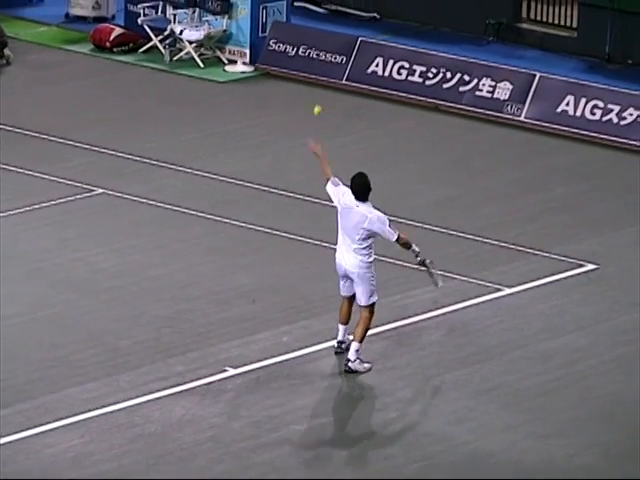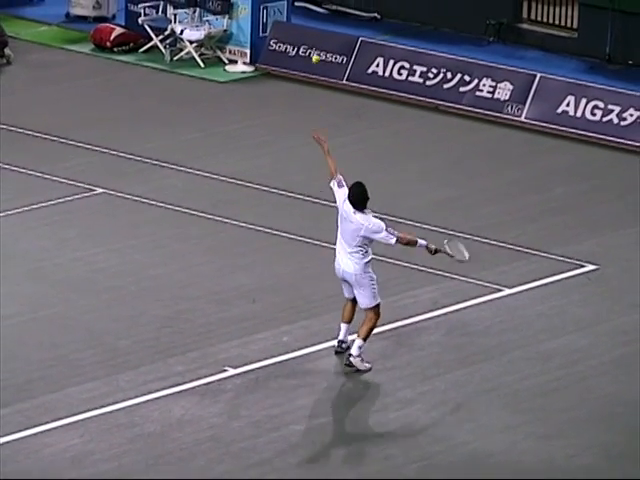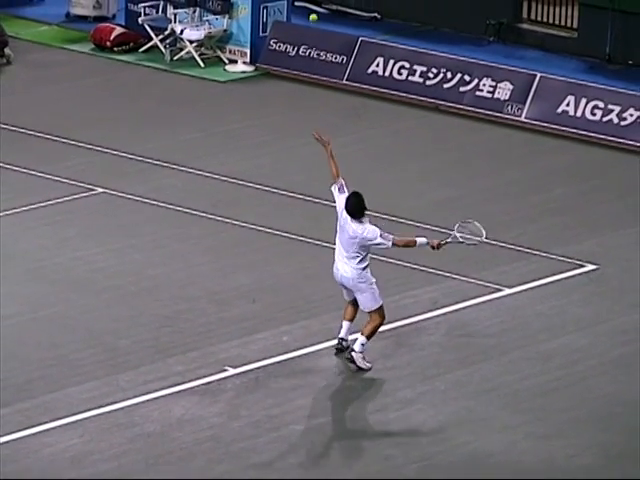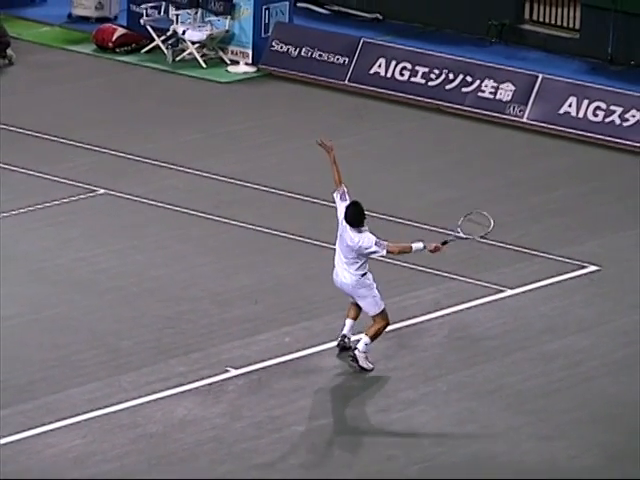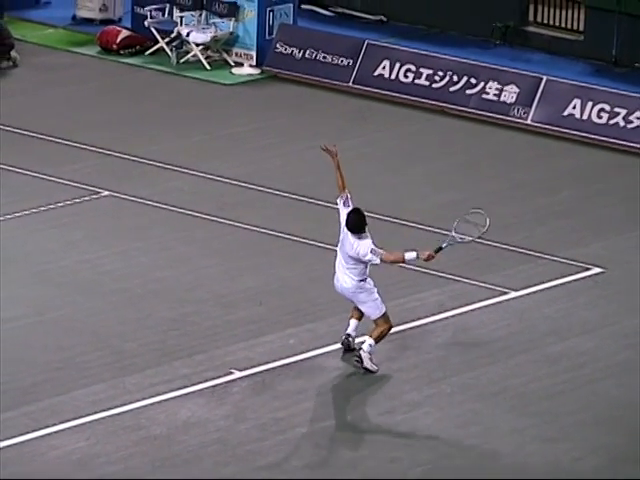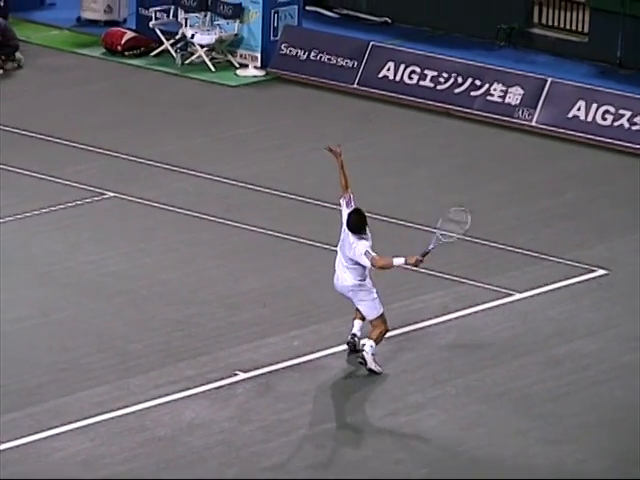
dt=0.1s
person 1, frame 1
left shoulder: (343, 198)
right shoulder: (375, 217)
left elbow: (330, 177)
right elbow: (397, 238)
left wrist: (320, 154)
right wrist: (415, 251)
left hip: (341, 262)
right hip: (360, 266)
left knee: (347, 300)
right knee: (367, 312)
left ankle: (340, 341)
right ankle: (352, 358)
person 1, frame 2
left shoulder: (344, 203)
right shoulder: (371, 225)
left elbow: (334, 175)
right elbow: (400, 239)
left wrist: (325, 148)
right wrist: (426, 245)
left hip: (340, 265)
right hip: (359, 270)
left knee: (351, 300)
right knee: (372, 314)
left ankle: (342, 341)
right ankle: (355, 354)
person 1, frame 3
left shoulder: (343, 208)
right shoulder: (366, 232)
left elbow: (336, 177)
right elbow: (398, 241)
left wrist: (328, 150)
right wrist: (427, 242)
left hip: (339, 271)
right hip: (356, 276)
left knee: (353, 302)
right knee: (377, 317)
left ankle: (342, 338)
right ankle: (357, 349)
person 1, frame 4
left shoulder: (343, 214)
right shoulder: (363, 240)
left elbow: (339, 184)
right elbow: (394, 249)
left wrist: (331, 156)
right wrist: (425, 246)
left hip: (339, 277)
right hip: (356, 282)
left knee: (356, 303)
right knee: (381, 320)
left ankle: (345, 337)
right ankle: (360, 349)
person 1, frame 5
left shoulder: (346, 218)
right shoulder: (362, 246)
left elbow: (342, 190)
right elbow: (389, 257)
left wrist: (335, 161)
right wrist: (417, 255)
left hip: (340, 282)
right hip: (357, 287)
left knee: (361, 306)
right knee: (384, 325)
left ankle: (350, 334)
right ankle: (365, 349)
person 1, frame 6
left shoulder: (348, 218)
right shoulder: (360, 246)
left elbow: (345, 190)
right elbow: (378, 263)
left wrist: (339, 161)
right wrist: (406, 261)
left hip: (339, 281)
right hip: (356, 286)
left knee: (363, 306)
right knee: (381, 326)
left ankle: (354, 335)
right ankle: (367, 350)
